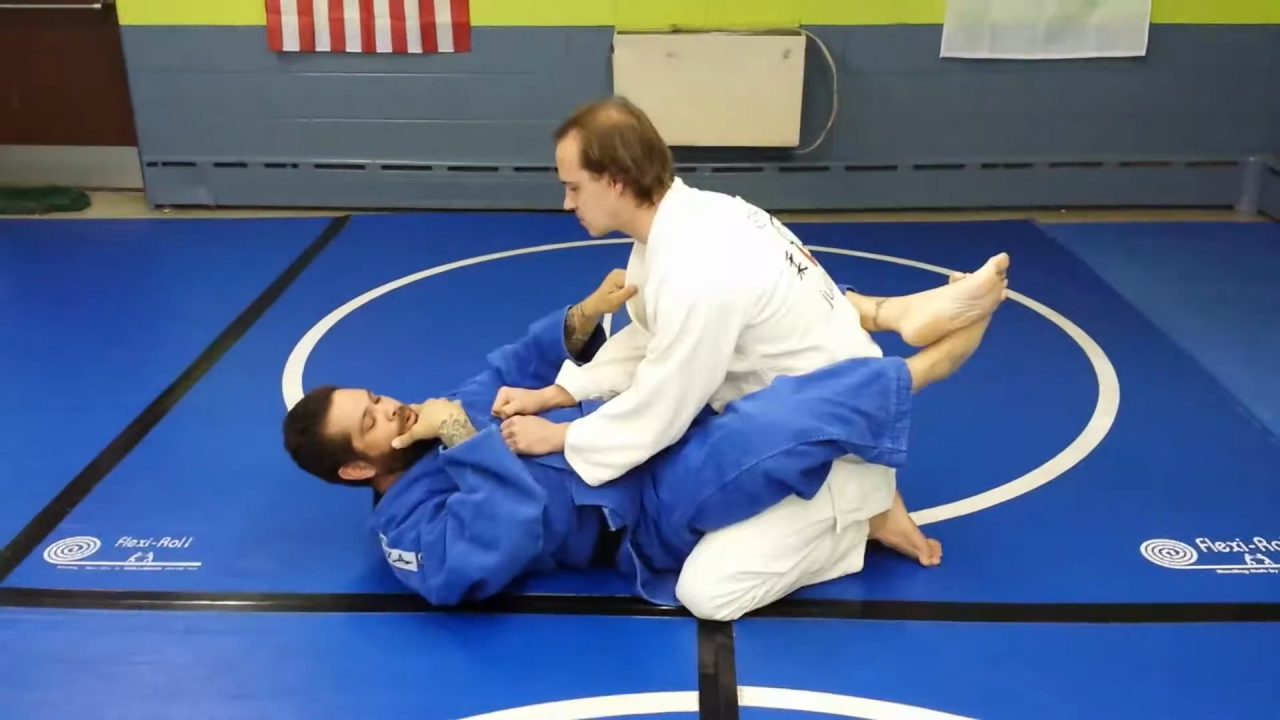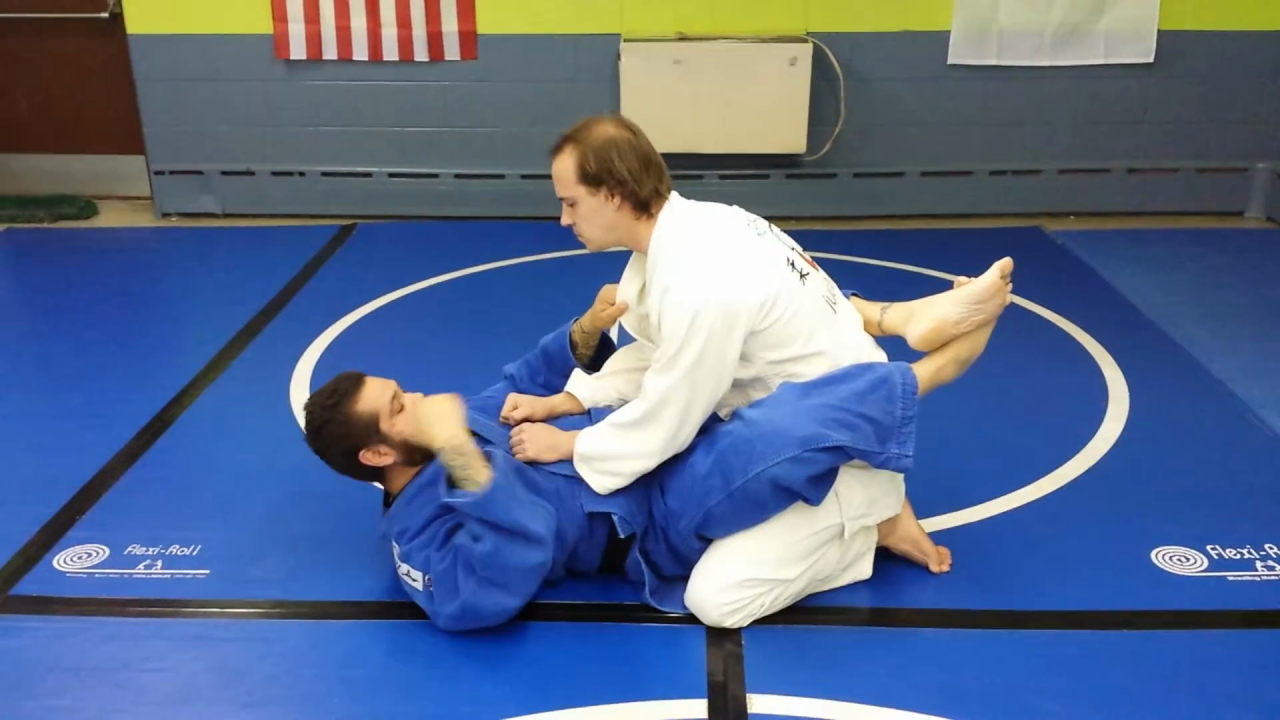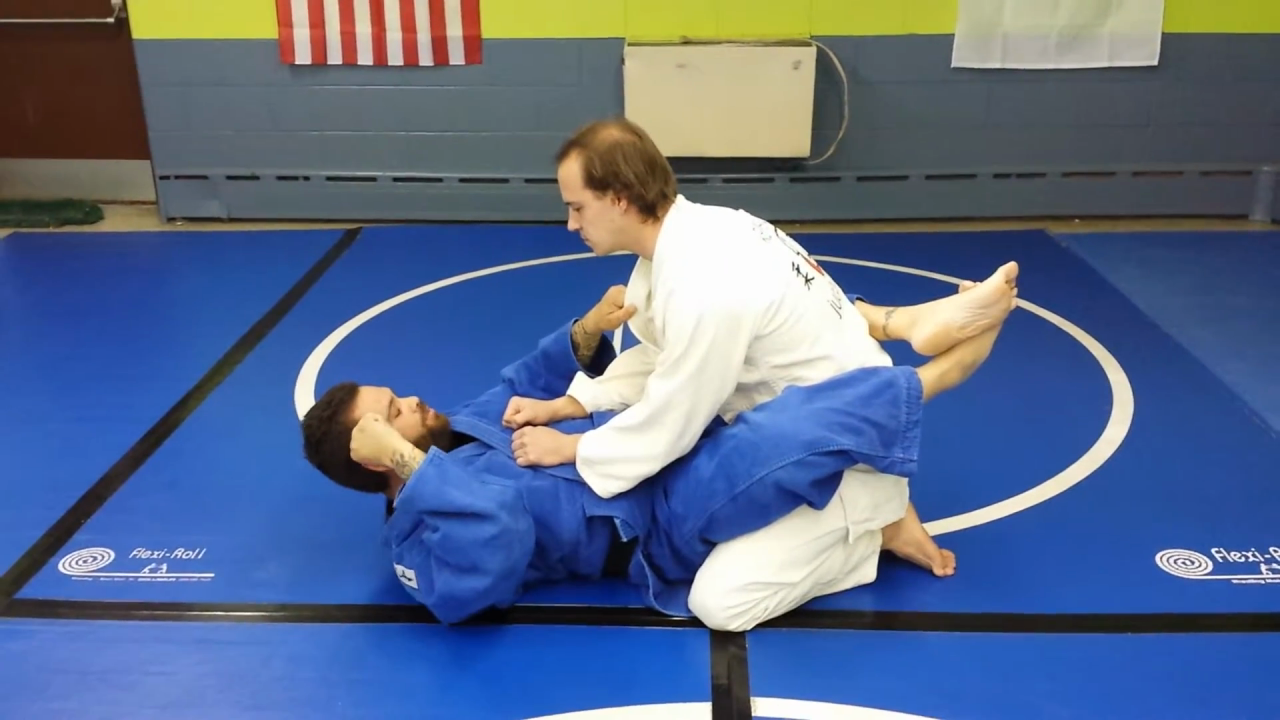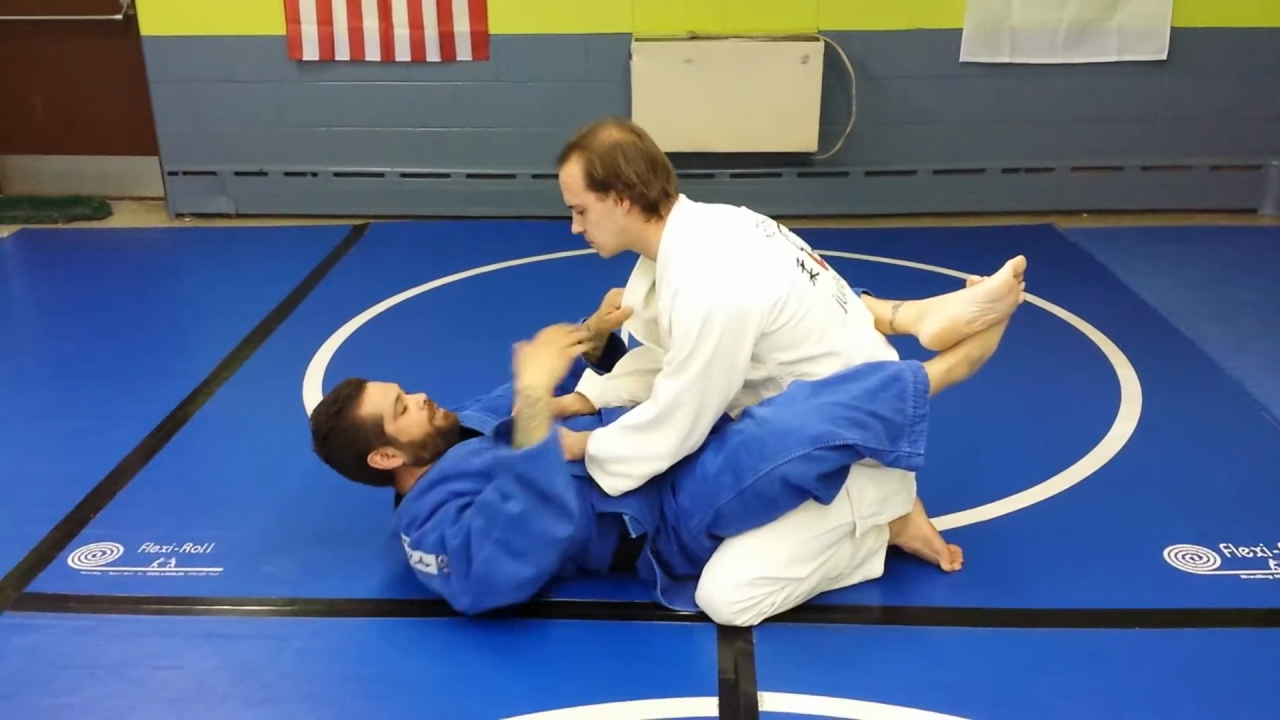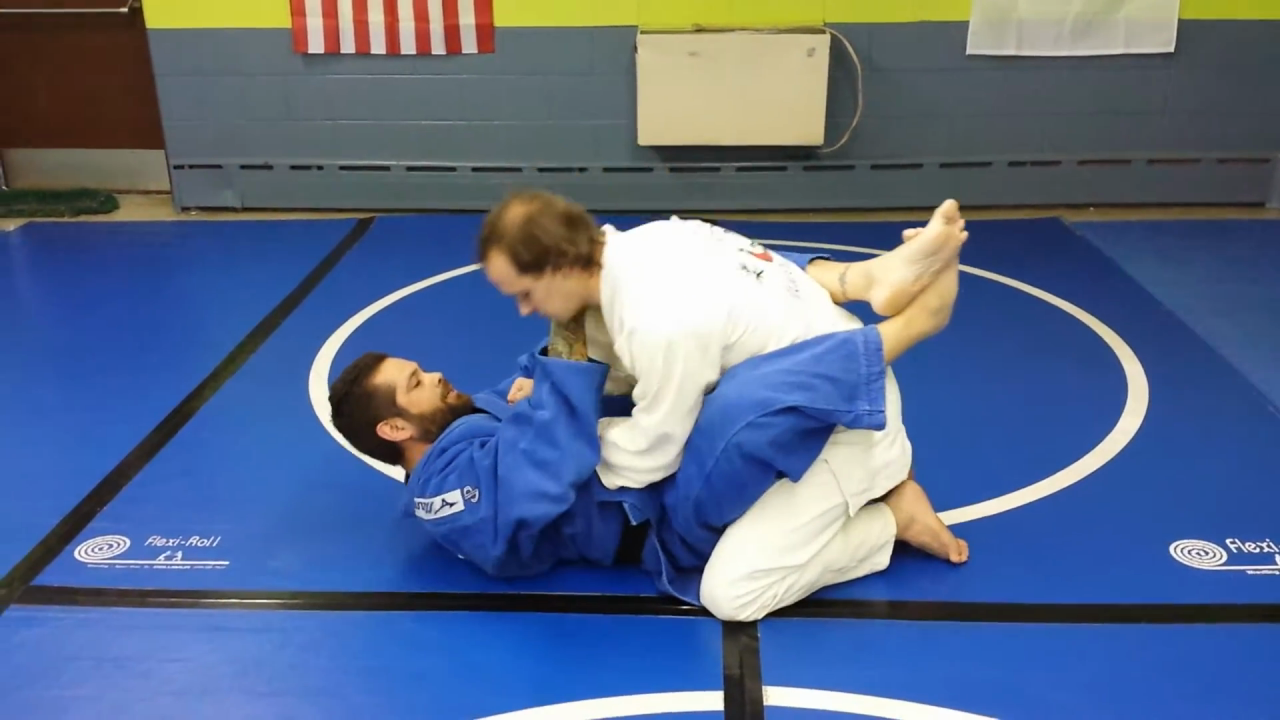
dt=0.7s
person 1, frame 1
left shoulder: (436, 416)
right shoulder: (412, 528)
left elbow: (520, 367)
right elbow: (503, 533)
left wrist: (589, 313)
right wrist: (458, 431)
right hip: (651, 511)
right knee: (776, 426)
right ankle: (927, 362)
person 1, frame 2
left shoulder: (452, 416)
right shoulder: (422, 531)
left elbow: (533, 377)
right elbow: (504, 575)
left wrist: (588, 327)
right wrist: (460, 453)
right hip: (660, 518)
right knee: (778, 434)
right ankle: (932, 365)
person 1, frame 3
left shoulder: (456, 427)
right shoulder: (426, 538)
left elbow: (529, 381)
right elbow: (492, 543)
left wrist: (590, 328)
right wrist: (404, 461)
right hip: (662, 520)
right knee: (785, 436)
right ankle: (936, 372)
person 1, frame 4
left shoulder: (462, 428)
right shoulder: (435, 523)
left elbow: (550, 372)
right elbow: (523, 548)
left wrist: (595, 330)
right wrist: (531, 401)
right hip: (674, 516)
right knee: (790, 432)
right ankle: (943, 366)
person 1, frame 5
left shoulder: (468, 417)
right shoulder: (447, 490)
left elbow: (550, 395)
right elbow: (545, 469)
right hip: (673, 521)
right knee: (743, 405)
right ankle: (902, 327)
person 2, frame 1
left shoulder: (699, 278)
right shoulder: (687, 214)
left elbow: (656, 416)
right elbow: (648, 341)
left wrist: (556, 438)
right wrist: (554, 395)
left knee: (709, 592)
left ankle: (862, 515)
person 2, frame 2
left shoulder: (701, 286)
right shoulder: (684, 227)
left elbow: (662, 427)
right elbow: (654, 354)
left wrist: (563, 444)
right wrist: (560, 403)
left ankle: (873, 521)
person 2, frame 3
left shoulder: (706, 288)
right shoulder: (692, 229)
left elbow: (666, 428)
right elbow: (659, 358)
left wrist: (568, 448)
right wrist: (566, 406)
left knee: (721, 601)
left ankle: (877, 526)
person 2, frame 4
left shoulder: (711, 289)
right shoulder: (697, 226)
left elbow: (672, 428)
right elbow: (664, 356)
left wrist: (578, 446)
right wrist: (581, 401)
left knee: (728, 595)
left ankle: (884, 525)
person 2, frame 5
left shoulder: (663, 321)
right shoulder: (627, 245)
left elbow: (651, 451)
right elbow: (644, 365)
left hip: (843, 420)
left knee: (733, 593)
left ankle: (894, 520)
